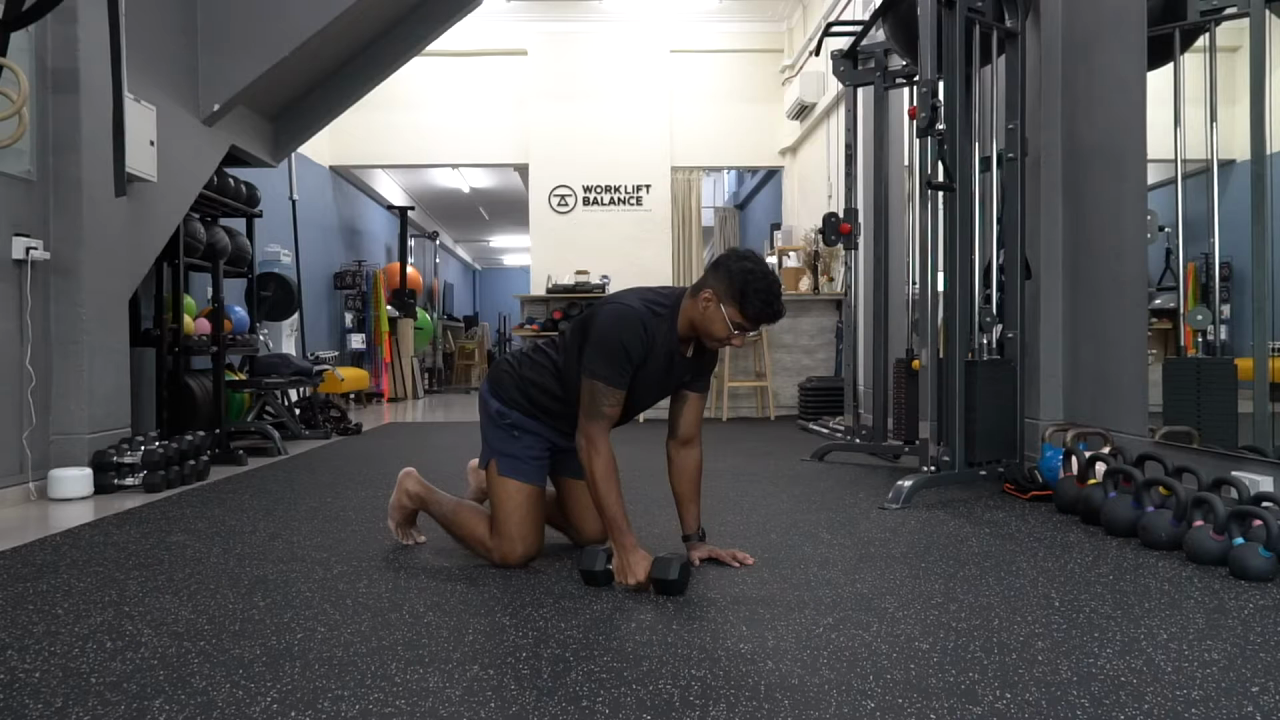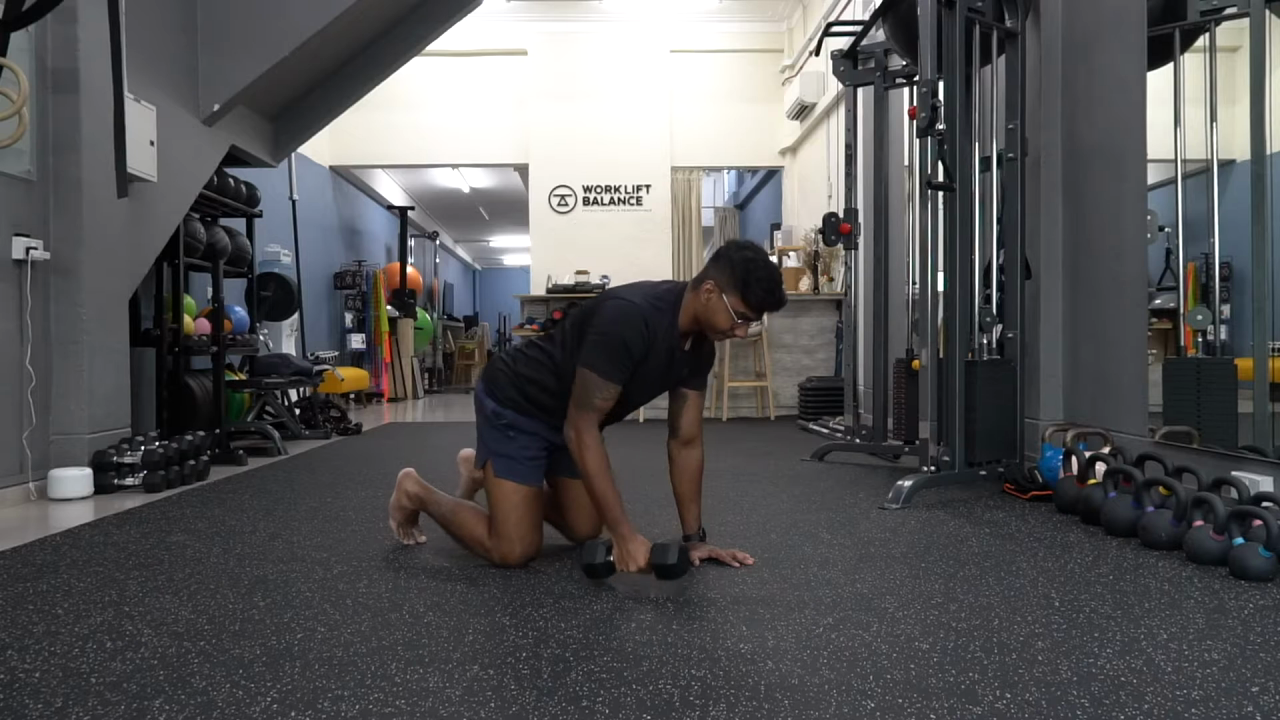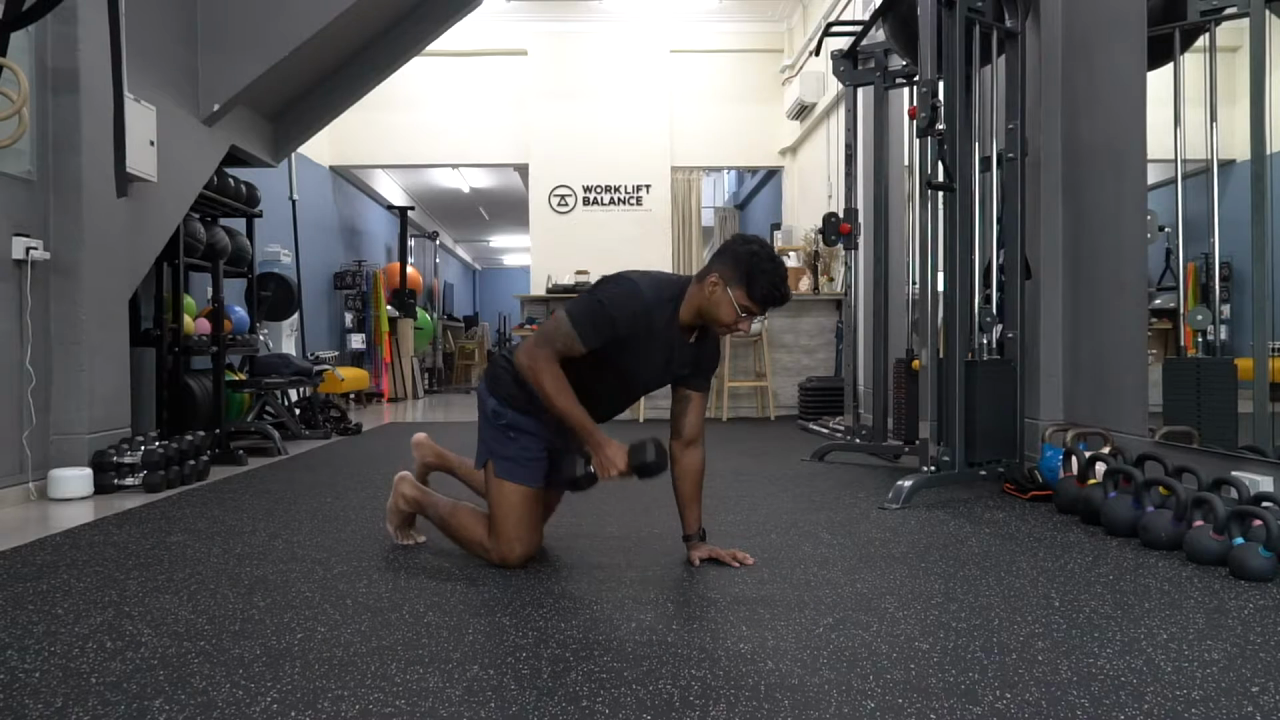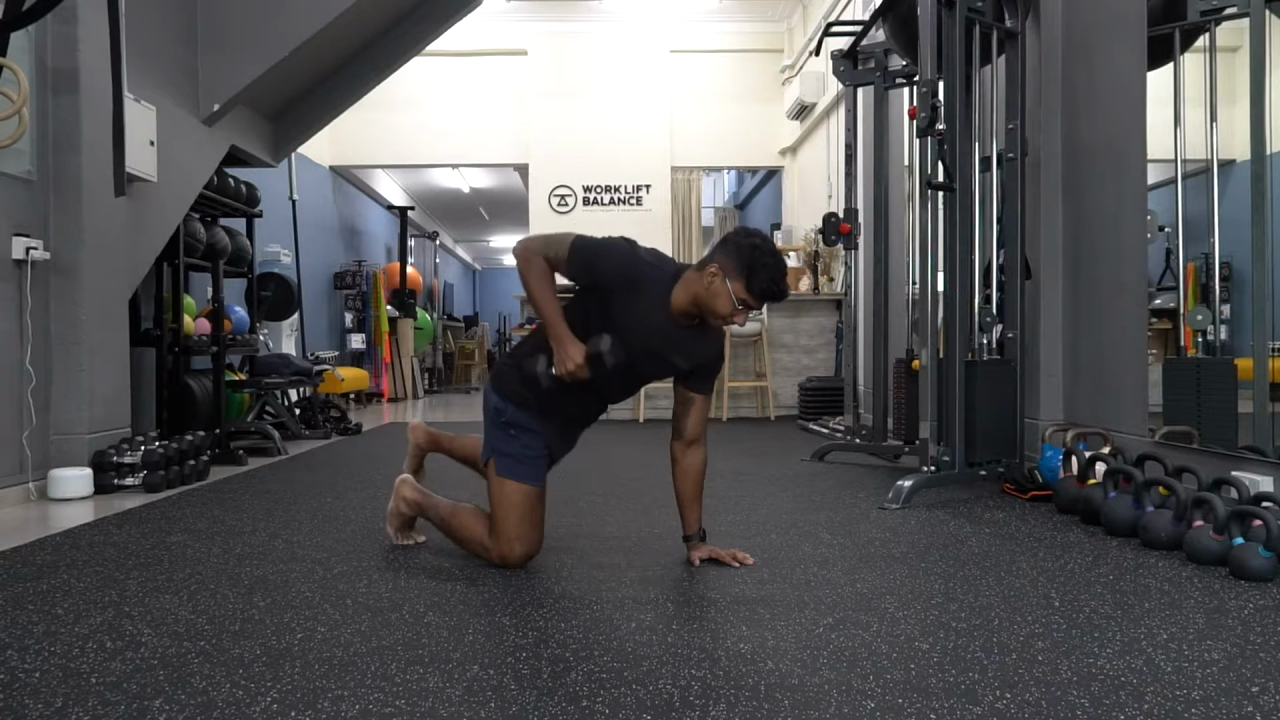
dt=0.4s
person 1, frame 1
left shoulder: (702, 350)
right shoulder: (627, 322)
left elbow: (684, 442)
right elbow: (593, 437)
left wrist: (694, 539)
right wrist: (626, 545)
left hip: (571, 416)
right hip: (518, 405)
left knee: (592, 534)
right knee: (514, 550)
left ankle: (490, 481)
right ankle: (416, 492)
person 1, frame 2
left shoulder: (700, 347)
right shoulder: (630, 317)
left elbow: (685, 441)
right elbow: (581, 427)
left wrist: (695, 538)
right wrist: (624, 533)
left hip: (568, 414)
right hip: (514, 403)
left knee: (584, 531)
right knee: (514, 550)
left ankle: (482, 470)
right ankle: (415, 492)
person 1, frame 3
left shoulder: (704, 348)
right shoulder: (634, 299)
left elbow: (686, 441)
right elbow: (532, 356)
left wrist: (694, 538)
right wrist: (596, 442)
left hip: (567, 414)
right hip: (517, 402)
left knee: (533, 516)
right knee: (513, 550)
left ankle: (433, 455)
right ankle: (412, 495)
person 1, frame 4
left shoulder: (706, 348)
right shoulder: (631, 268)
left elbow: (688, 442)
right elbow: (529, 250)
left wrist: (695, 539)
right wrist: (562, 339)
left hip: (572, 416)
right hip: (523, 397)
left knee: (513, 471)
right knee: (513, 550)
left ankle: (427, 437)
right ankle: (414, 499)
